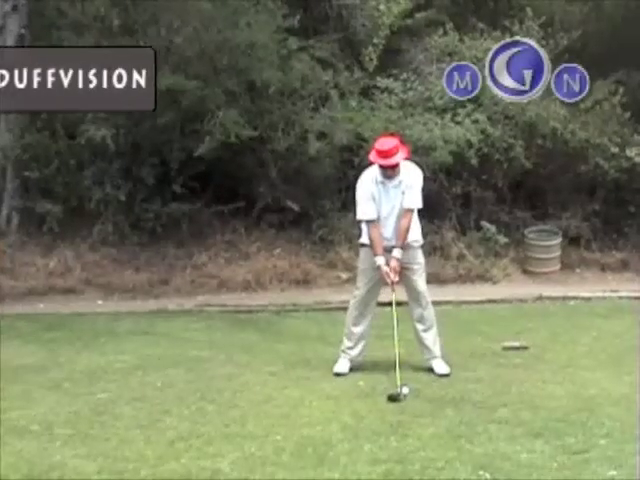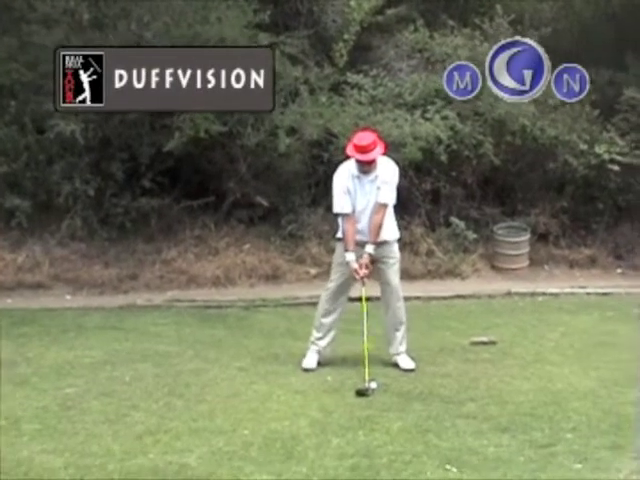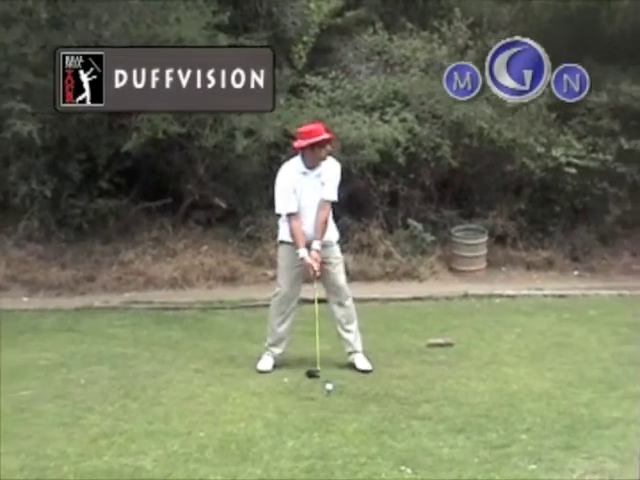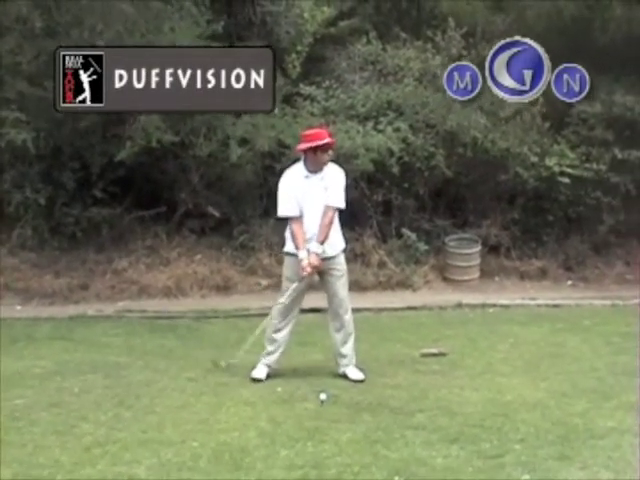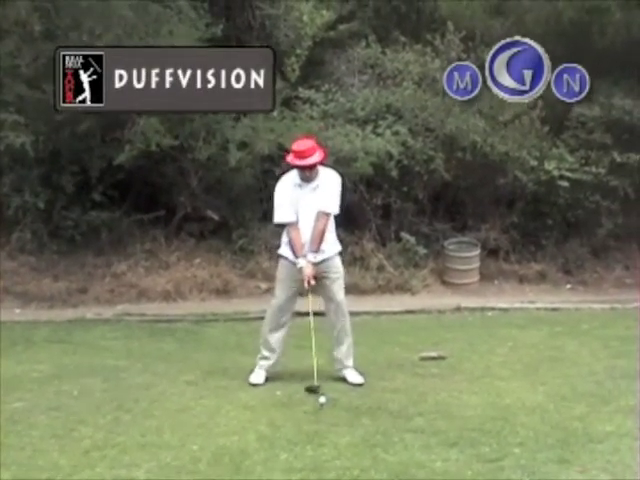
dt=1s
person 1, frame 1
left shoulder: (413, 173)
right shoulder: (366, 181)
left elbow: (406, 216)
right elbow: (372, 224)
left wrist: (396, 255)
right wrist: (380, 261)
left hip: (407, 245)
right hip: (374, 246)
left knee: (421, 299)
right knee: (361, 300)
left ankle: (434, 356)
right ankle: (347, 355)
person 1, frame 2
left shoulder: (389, 169)
right shoulder: (342, 174)
left elbow: (380, 212)
right elbow: (347, 218)
left wrist: (370, 251)
right wrist: (351, 256)
left hip: (384, 240)
right hip: (351, 240)
left knee: (393, 294)
right knee: (333, 292)
left ankle: (399, 351)
right ankle: (315, 348)
person 1, frame 3
left shoulder: (332, 167)
right shoulder: (287, 174)
left elbow: (324, 209)
right elbow: (292, 218)
left wrist: (316, 247)
right wrist: (303, 253)
left hip: (325, 241)
right hip: (292, 242)
left knee: (341, 293)
right knee: (284, 296)
left ankle: (355, 351)
right ankle: (271, 352)
person 1, frame 4
left shoulder: (336, 174)
right shoulder: (290, 178)
left elbow: (329, 214)
right elbow: (294, 221)
left wrist: (317, 251)
right wrist: (303, 255)
left hip: (331, 251)
right hip: (298, 251)
left knee: (341, 306)
right knee: (286, 306)
left ankle: (347, 363)
right ankle: (267, 361)
person 1, frame 5
left shoulder: (332, 179)
right shoulder: (285, 185)
left elbow: (322, 220)
right elbow: (291, 227)
left wrist: (312, 259)
right wrist: (302, 263)
left hip: (326, 256)
right hip: (292, 257)
left knee: (338, 309)
right knee: (278, 310)
left ankle: (346, 365)
right ankle: (263, 365)
